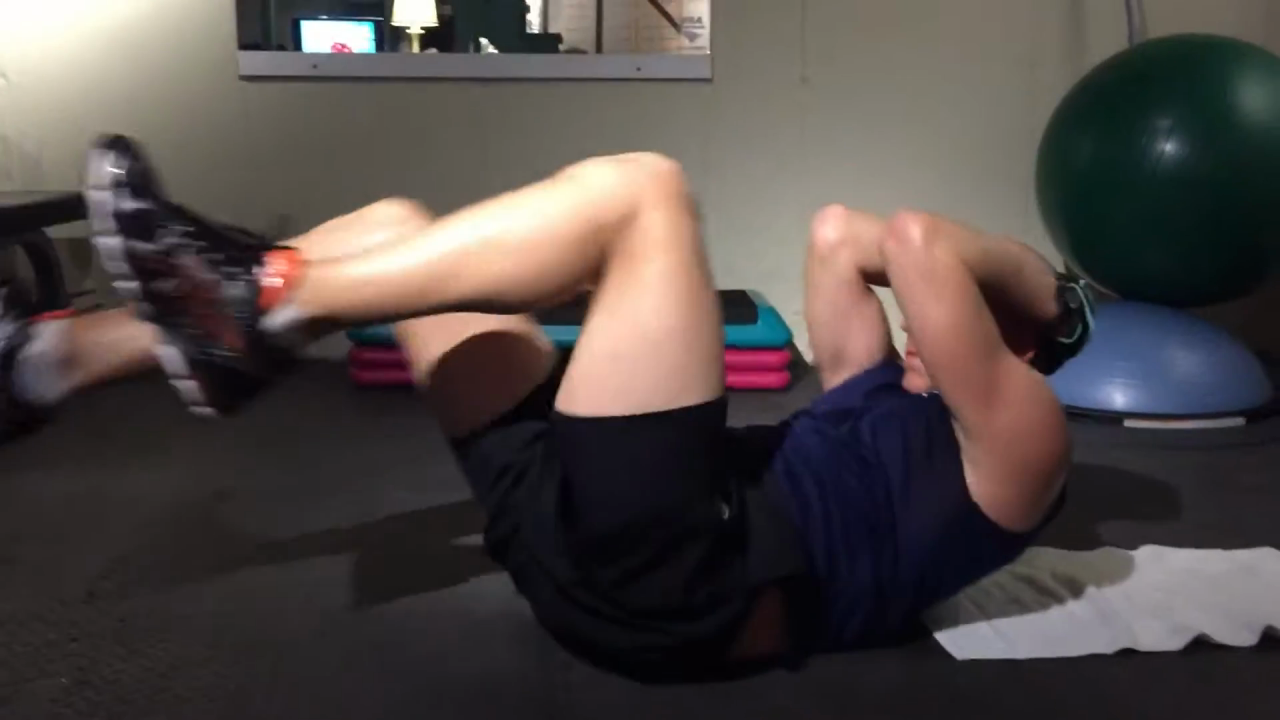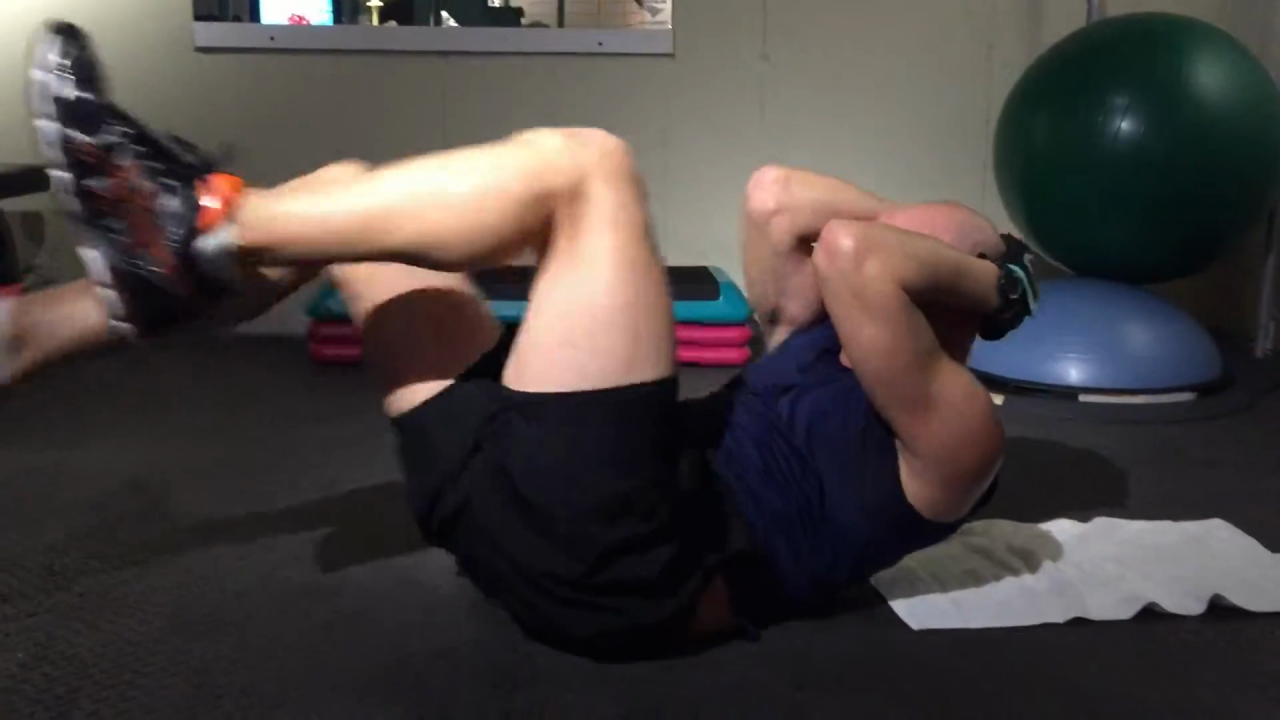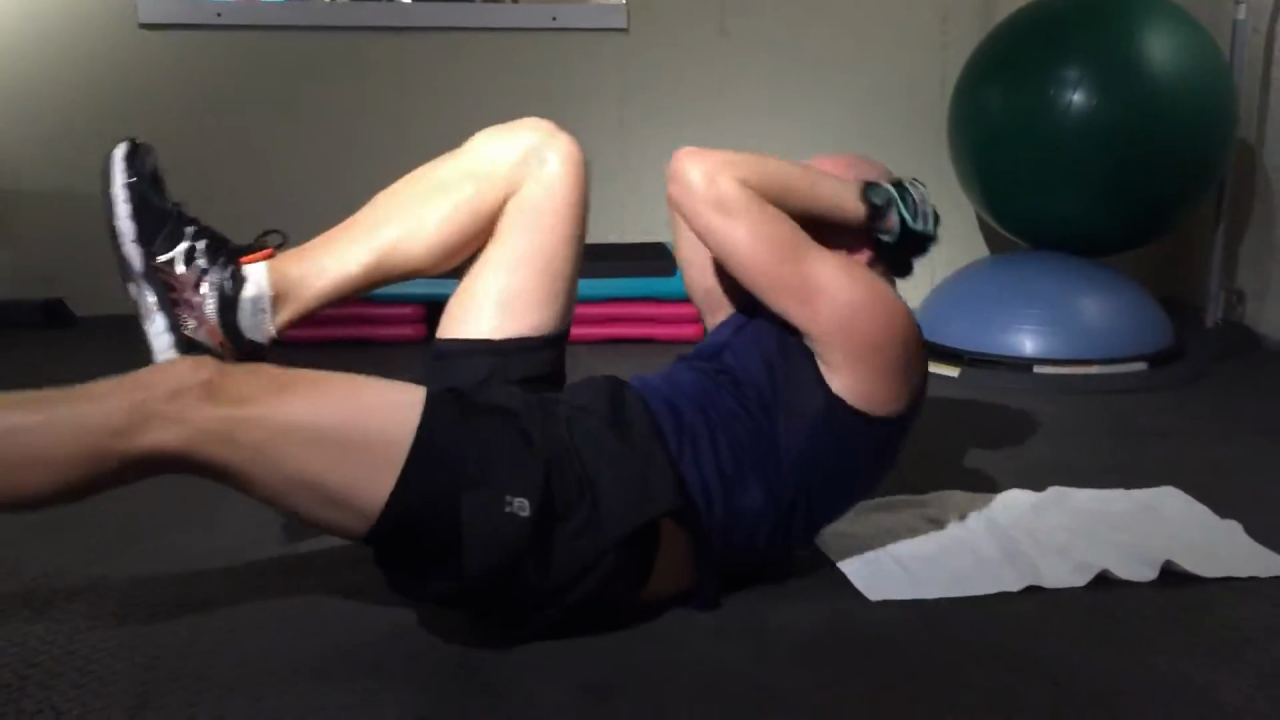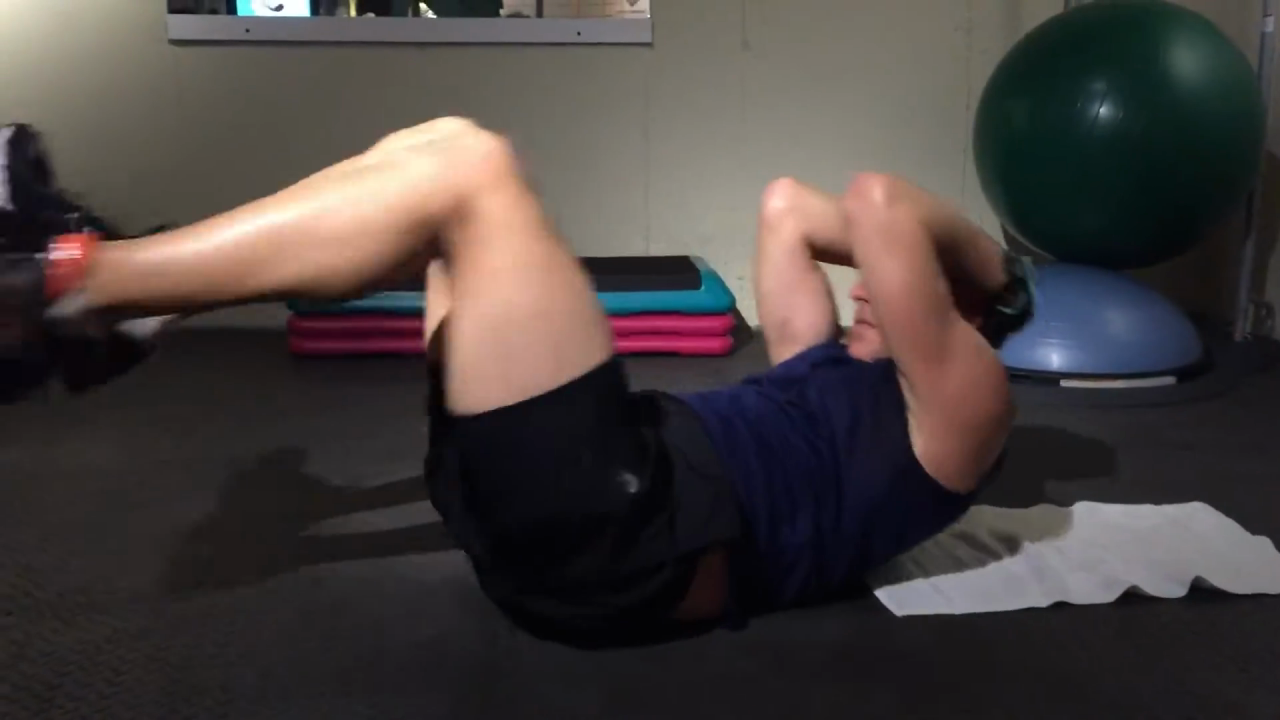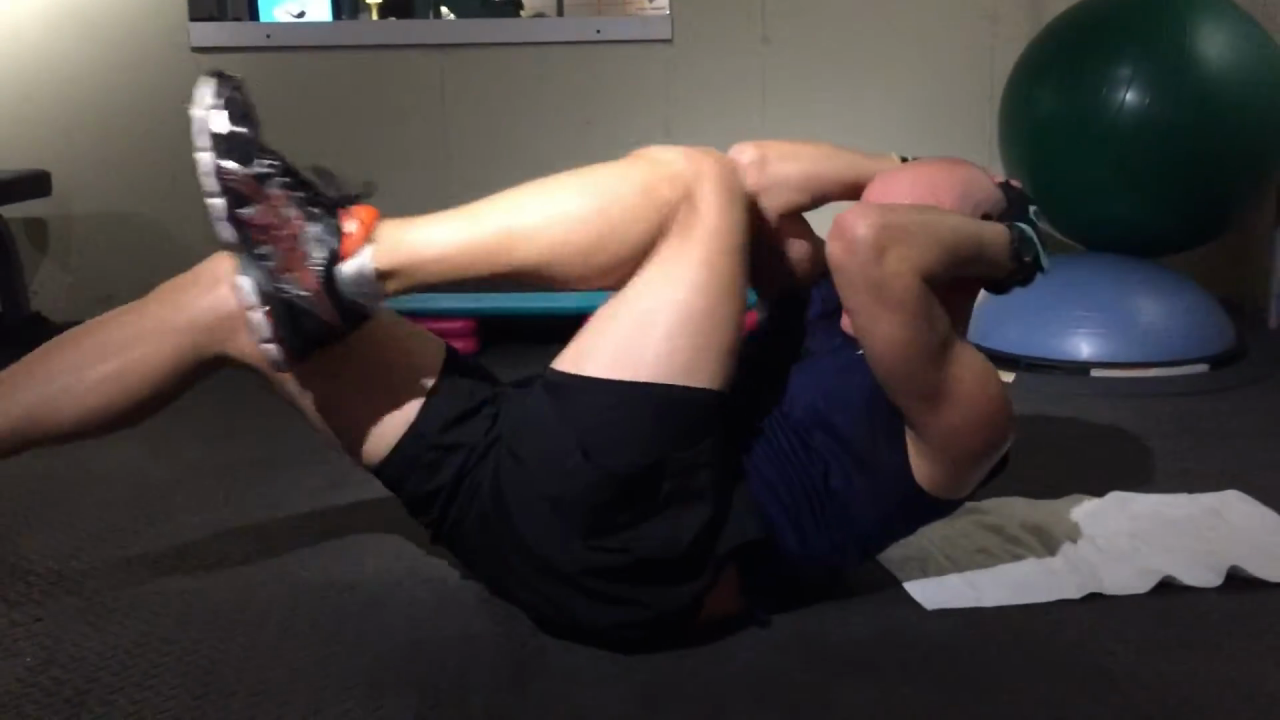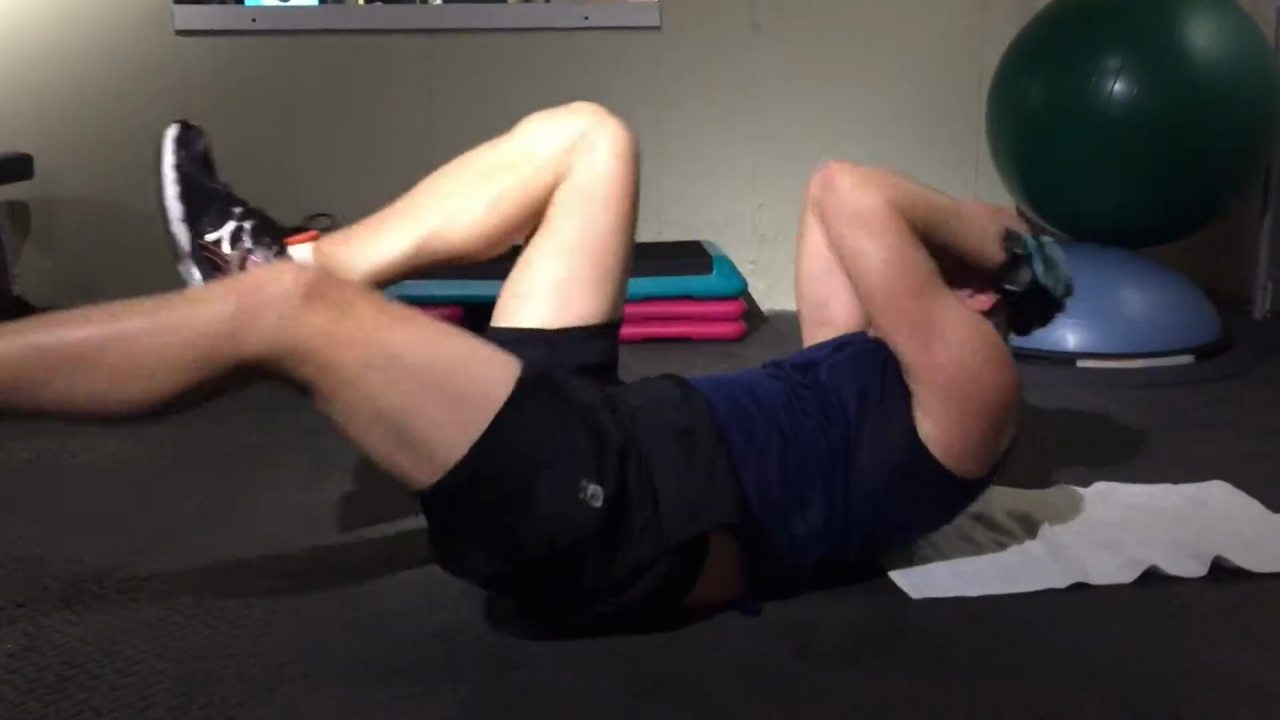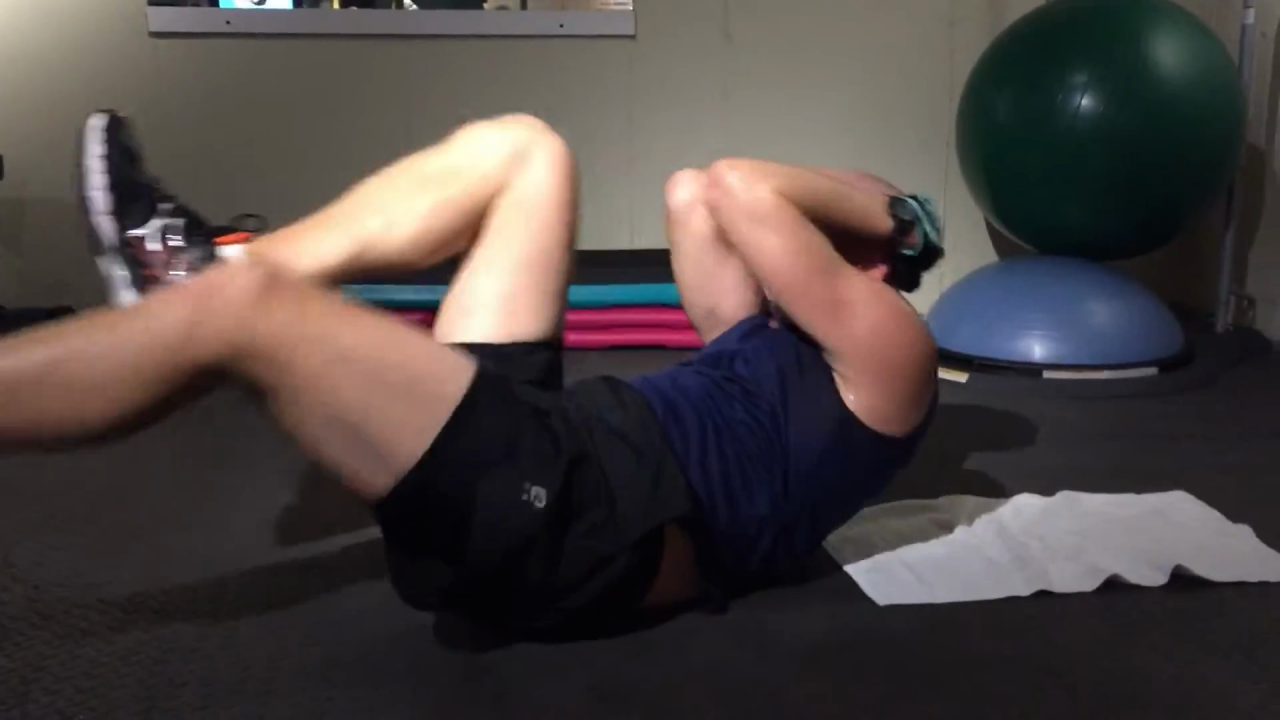
dt=0.7s
person 1, frame 1
left shoulder: (1021, 437)
right shoulder: (900, 390)
left elbow: (916, 241)
right elbow: (837, 231)
left wrist: (1035, 290)
left hip: (672, 565)
right hip: (586, 510)
left knee: (642, 191)
right knee: (387, 229)
left ankle: (270, 300)
person 1, frame 2
left shoulder: (952, 434)
right shoulder: (831, 344)
left elbow: (857, 247)
right elbow: (777, 195)
left wrist: (981, 282)
right wrist: (946, 223)
left hip: (608, 548)
right hip: (522, 495)
left knee: (587, 168)
right knee: (348, 197)
left ankle: (208, 220)
person 1, frame 3
left shoulder: (873, 331)
right shoulder: (790, 326)
left elbow: (701, 176)
right elbow: (708, 201)
left wrist: (856, 201)
right wrist: (856, 195)
left hip: (568, 519)
right hip: (531, 435)
left knee: (185, 403)
right knee: (535, 153)
right ankle: (250, 295)
person 1, frame 4
left shoulder: (960, 401)
right shoulder: (838, 364)
left elbow: (879, 203)
right elbow: (789, 205)
left wrist: (982, 264)
right wrist: (925, 252)
left hip: (600, 539)
right hip: (542, 487)
left knee: (464, 175)
right knee: (449, 147)
right ankle: (88, 284)
person 1, frame 5
left shoulder: (961, 408)
right shoulder: (829, 305)
left elbow: (873, 242)
right elbow: (757, 165)
left wrist: (992, 243)
right wrist: (898, 170)
left hip: (616, 535)
right hip: (525, 474)
left knee: (687, 183)
right knee: (230, 295)
left ankle: (354, 255)
person 1, frame 6
left shoulder: (971, 379)
right shoulder: (875, 357)
left elbow: (847, 192)
right elbow: (848, 201)
left wrist: (990, 241)
right wrist: (971, 231)
left hip: (620, 519)
right hip: (595, 438)
left knee: (278, 315)
right knee: (584, 136)
right ankle: (303, 262)
person 1, frame 7
left shoulder: (887, 347)
right shoulder: (782, 341)
left elbow: (739, 190)
right elbow: (689, 197)
left wrist: (873, 212)
right wrist: (857, 208)
left hip: (577, 523)
right hip: (546, 453)
left knee: (237, 320)
right knee: (524, 150)
right ankle: (216, 270)
